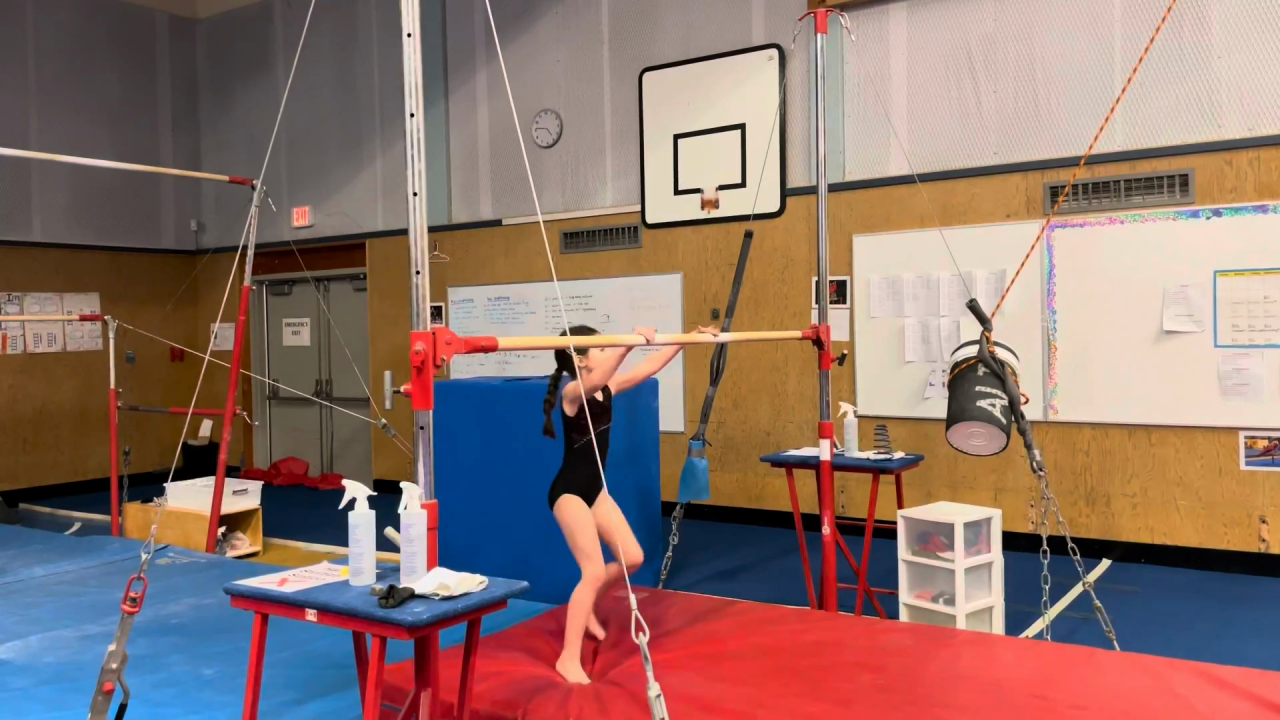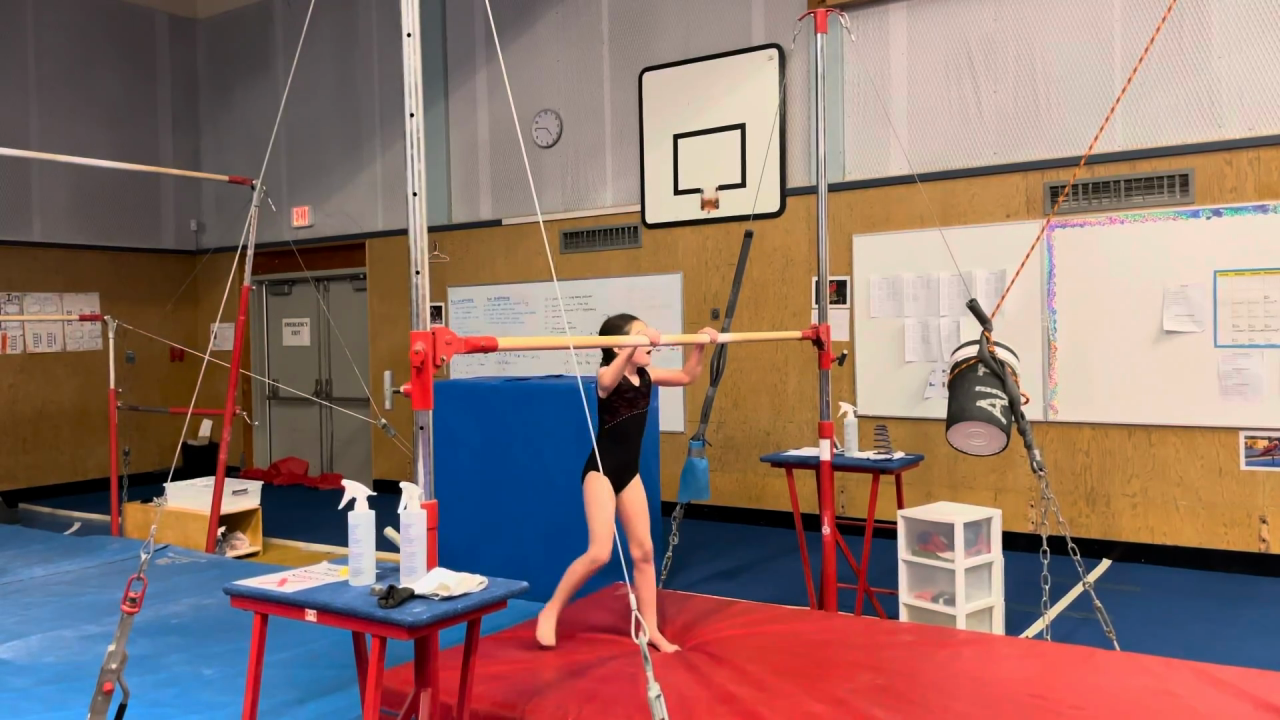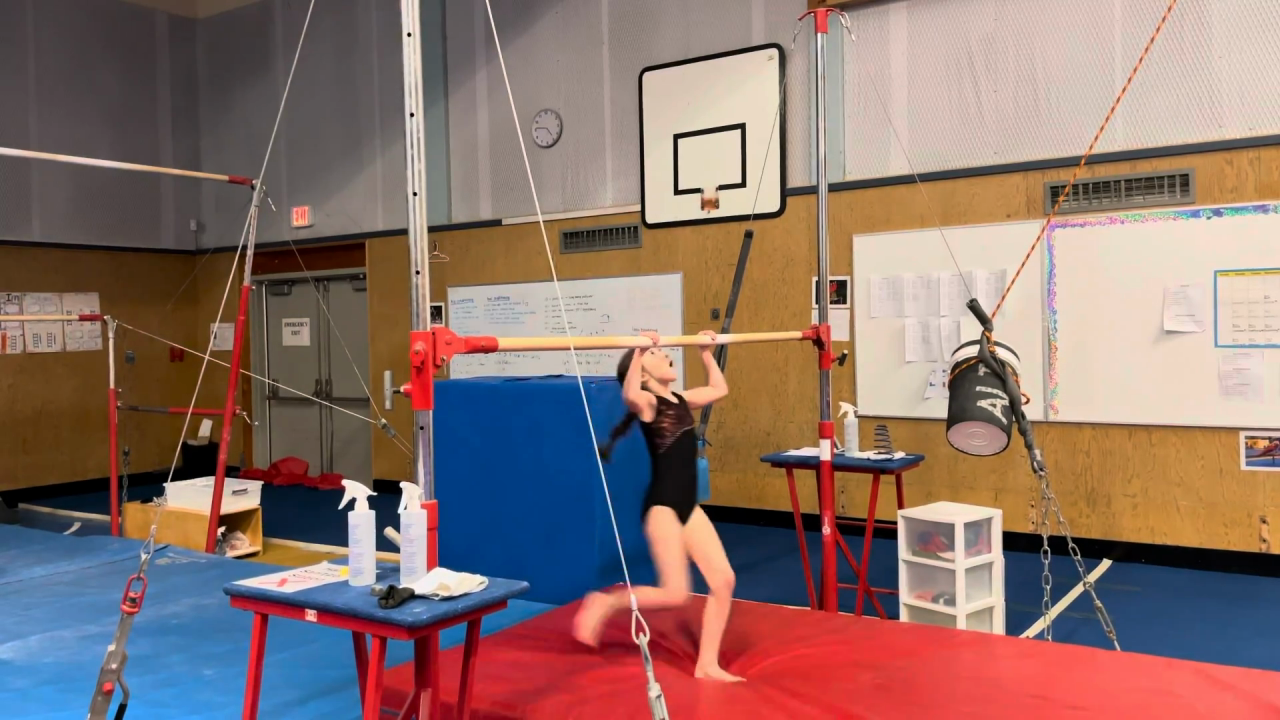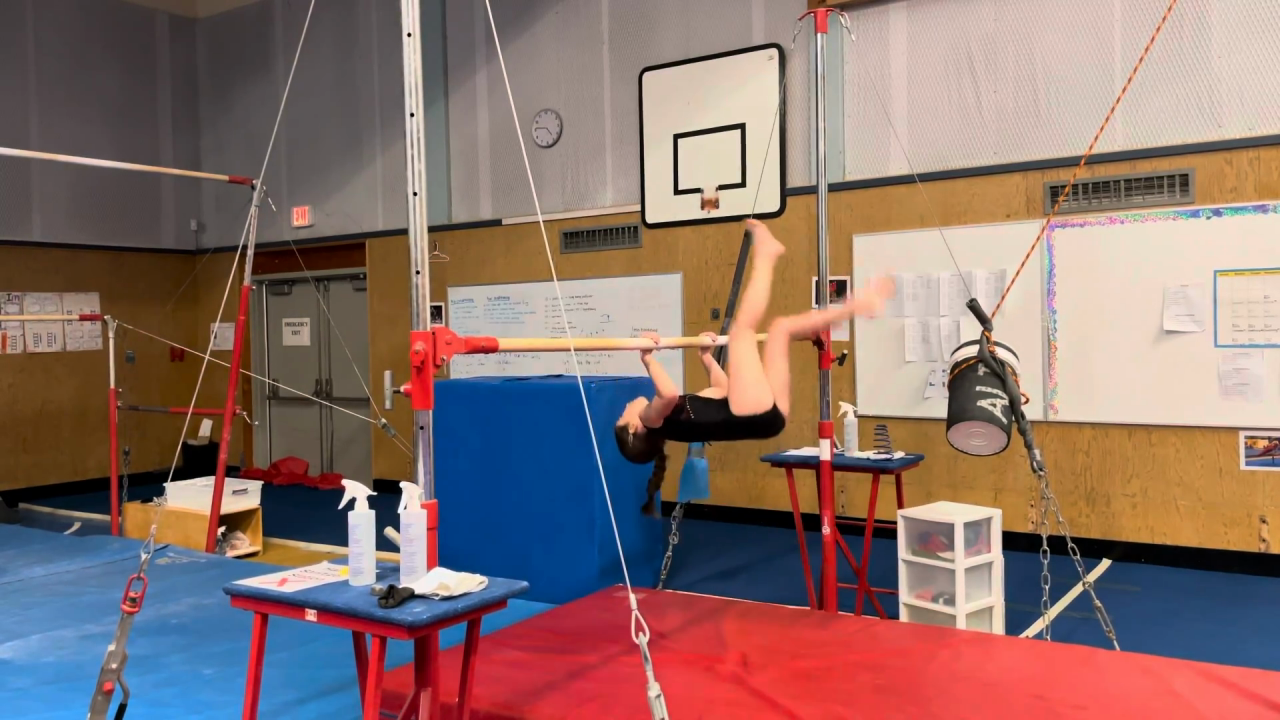
dt=0.5s
person 1, frame 1
left shoulder: (608, 386)
right shoulder: (572, 392)
left elbow: (651, 365)
right elbow: (595, 381)
right wrist: (630, 343)
left hip: (594, 489)
right hip: (569, 492)
left knee: (632, 557)
right knee: (594, 573)
left ankle: (584, 612)
right ankle: (568, 658)
person 1, frame 2
left shoulder: (646, 376)
right shoulder: (608, 376)
left elbow: (688, 376)
right elbow: (609, 379)
left wrist: (700, 345)
right wrist: (637, 345)
left hip: (629, 472)
right hip: (600, 470)
left knee: (644, 551)
right knee: (600, 552)
left ankle: (649, 629)
right ankle: (550, 613)
person 1, frame 3
left shoulder: (680, 400)
right shoulder: (648, 403)
left elbow: (719, 389)
right elbow: (631, 395)
left wrist: (706, 353)
right wrist: (640, 356)
left hip: (688, 505)
right hip: (662, 504)
left knee: (724, 581)
right knee: (675, 594)
left ankle: (707, 663)
right ankle: (601, 605)
person 1, frame 4
left shoulder: (656, 425)
right shoulder: (653, 418)
left elbow: (721, 387)
right elbow: (668, 393)
left wrist: (705, 354)
right wrist: (648, 359)
left hip: (756, 417)
right hip: (751, 417)
left knee: (781, 326)
right knee: (742, 330)
left ankle: (855, 306)
